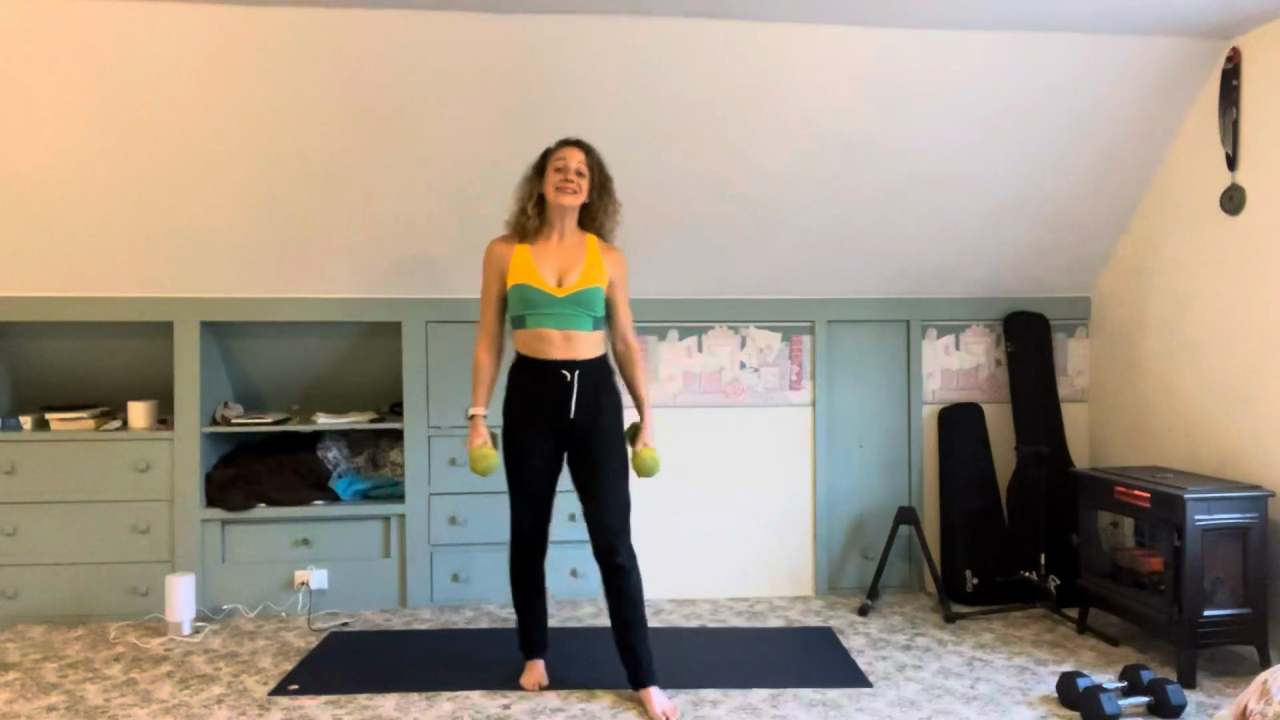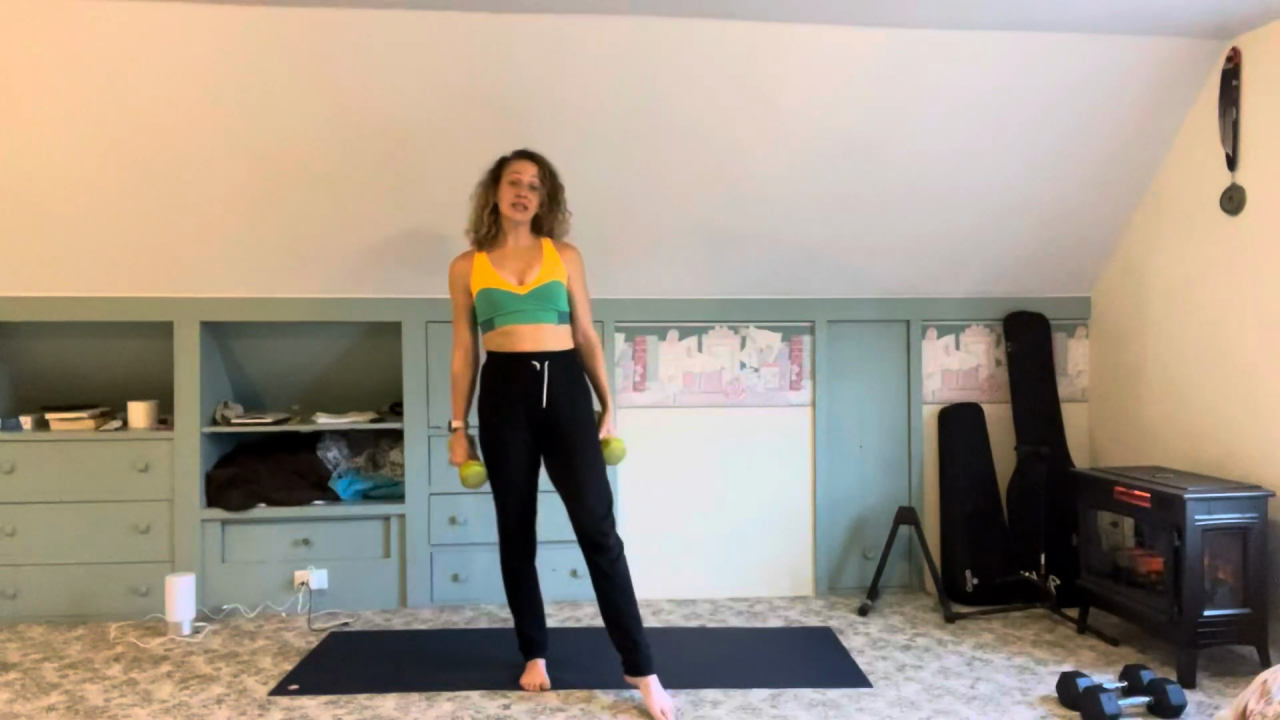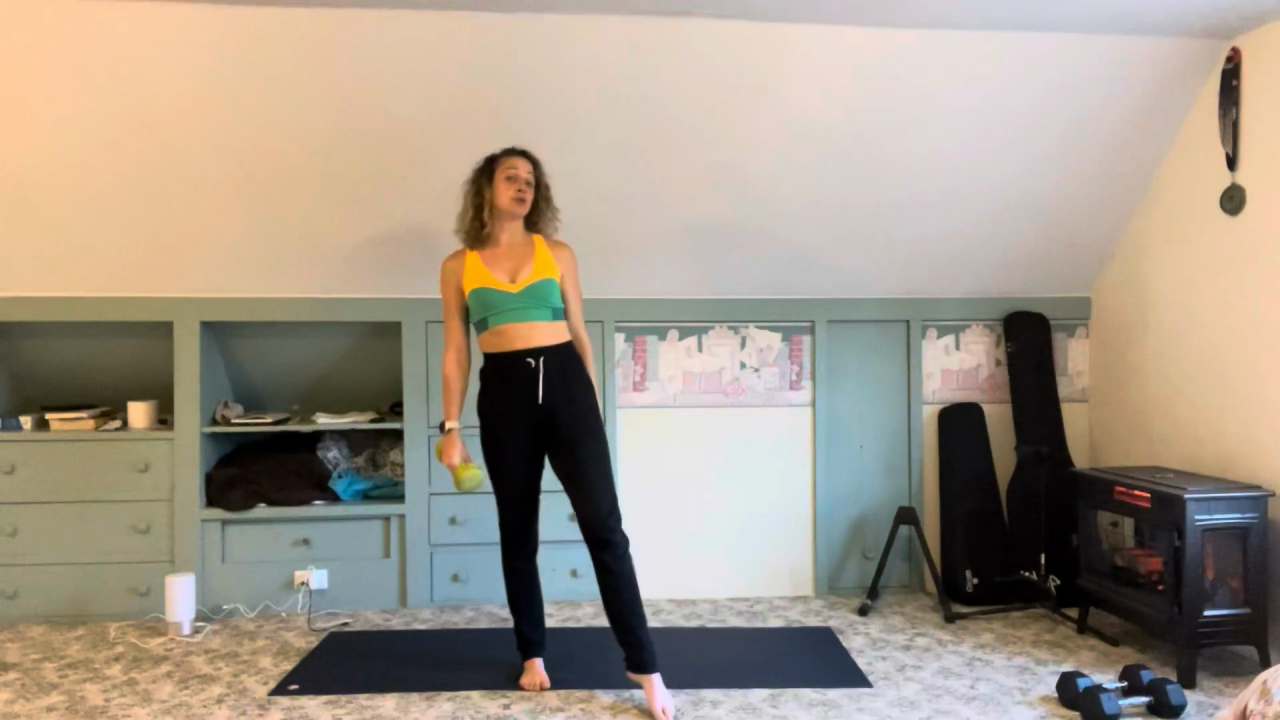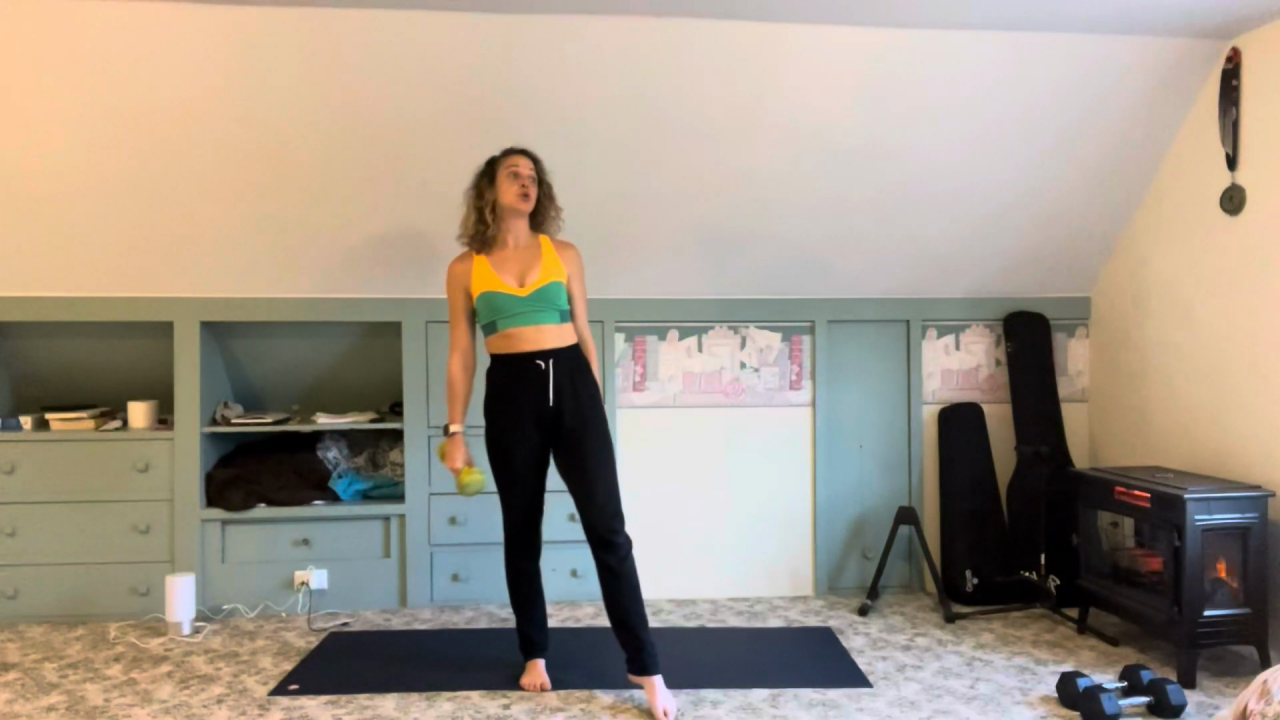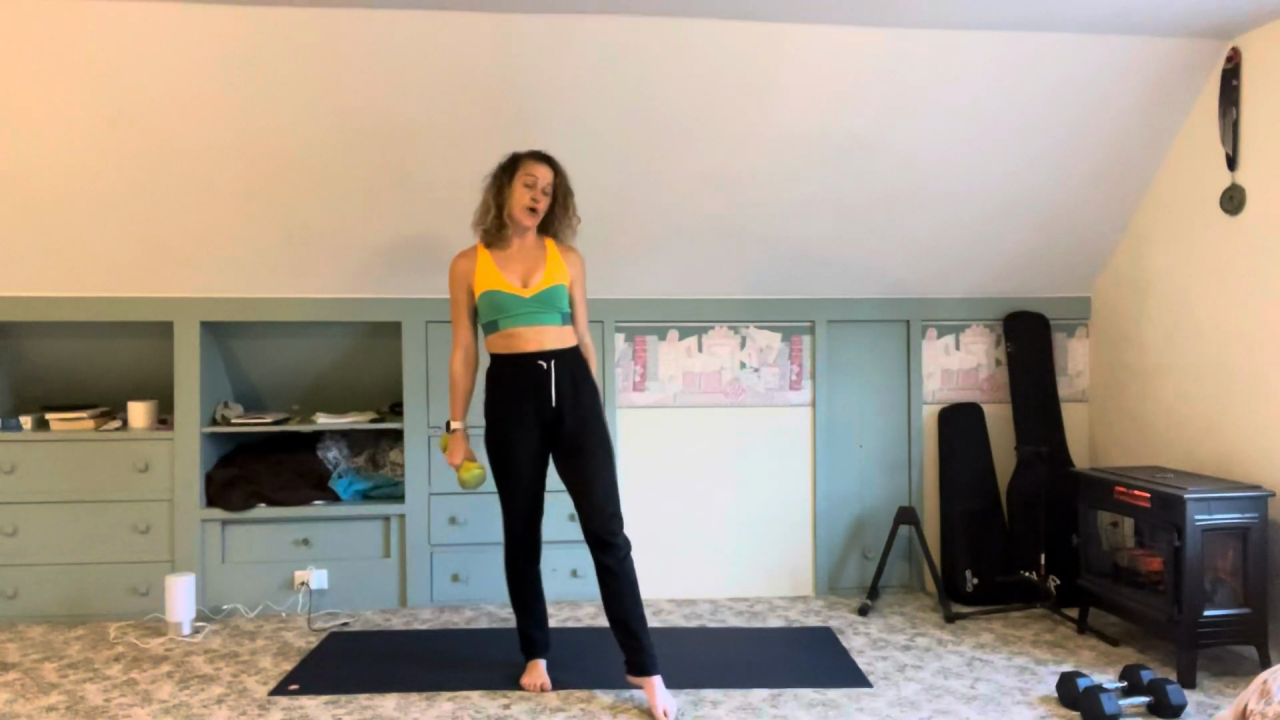
dt=1s
person 1, frame 1
left shoulder: (608, 257)
right shoulder: (503, 253)
left elbow: (625, 341)
right elbow: (489, 341)
left wrist: (646, 414)
right wrist: (478, 415)
left hip: (594, 394)
right hip: (531, 395)
left knee: (613, 539)
right knee: (529, 533)
right ankle: (534, 652)
person 1, frame 2
left shoulder: (564, 255)
right shoulder: (466, 266)
left elbow: (586, 336)
right elbow: (463, 351)
left wrist: (607, 405)
right wrist: (458, 427)
left hip: (564, 388)
right hip: (503, 393)
left knee: (597, 526)
right knee: (516, 530)
left ankle: (640, 667)
right ankle: (534, 653)
person 1, frame 3
left shoulder: (558, 254)
right shoulder: (458, 265)
left elbow: (579, 334)
right elbow: (456, 352)
left wrist: (595, 404)
right wrist: (451, 427)
left hip: (564, 384)
right hip: (503, 393)
left knee: (603, 524)
right knee: (517, 530)
left ankle: (643, 664)
right ankle: (532, 653)
person 1, frame 4
left shoulder: (564, 254)
right shoulder: (465, 267)
left elbow: (584, 335)
right elbow: (461, 355)
left wrist: (597, 403)
right wrist: (455, 431)
left hip: (571, 386)
right hip: (510, 394)
left knee: (607, 528)
right knee: (522, 532)
left ankle: (645, 666)
right ankle: (534, 655)
person 1, frame 5
left shoulder: (568, 257)
right shoulder: (469, 264)
right elbow: (463, 351)
left wrist: (595, 405)
right wrist: (456, 427)
left hip: (572, 388)
right hip: (510, 395)
left knee: (606, 530)
right knee: (522, 531)
left ankle: (644, 667)
right ankle: (535, 654)
